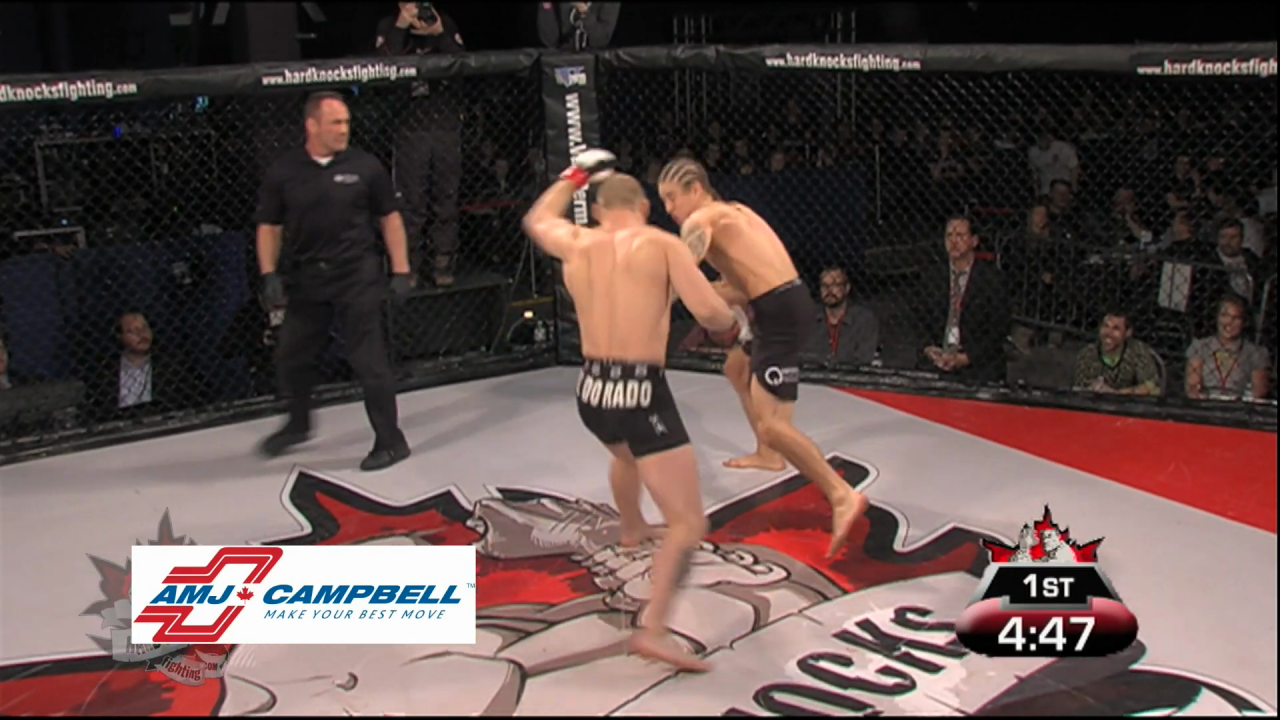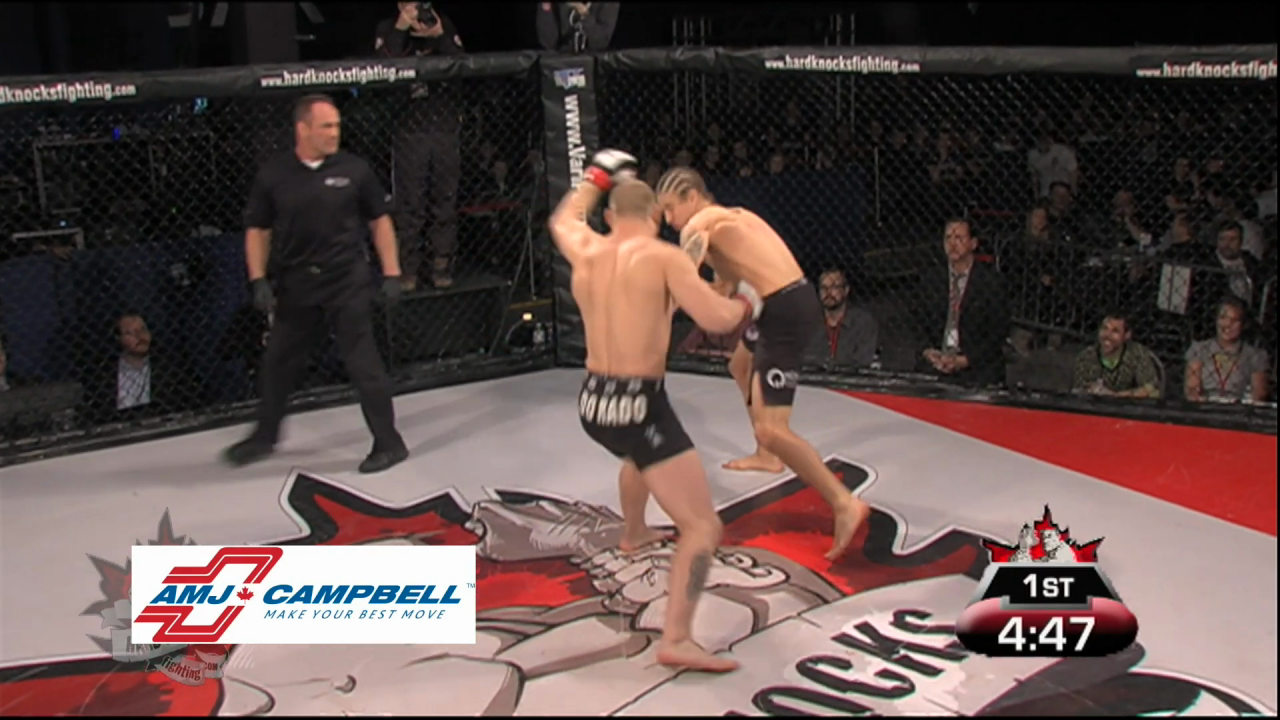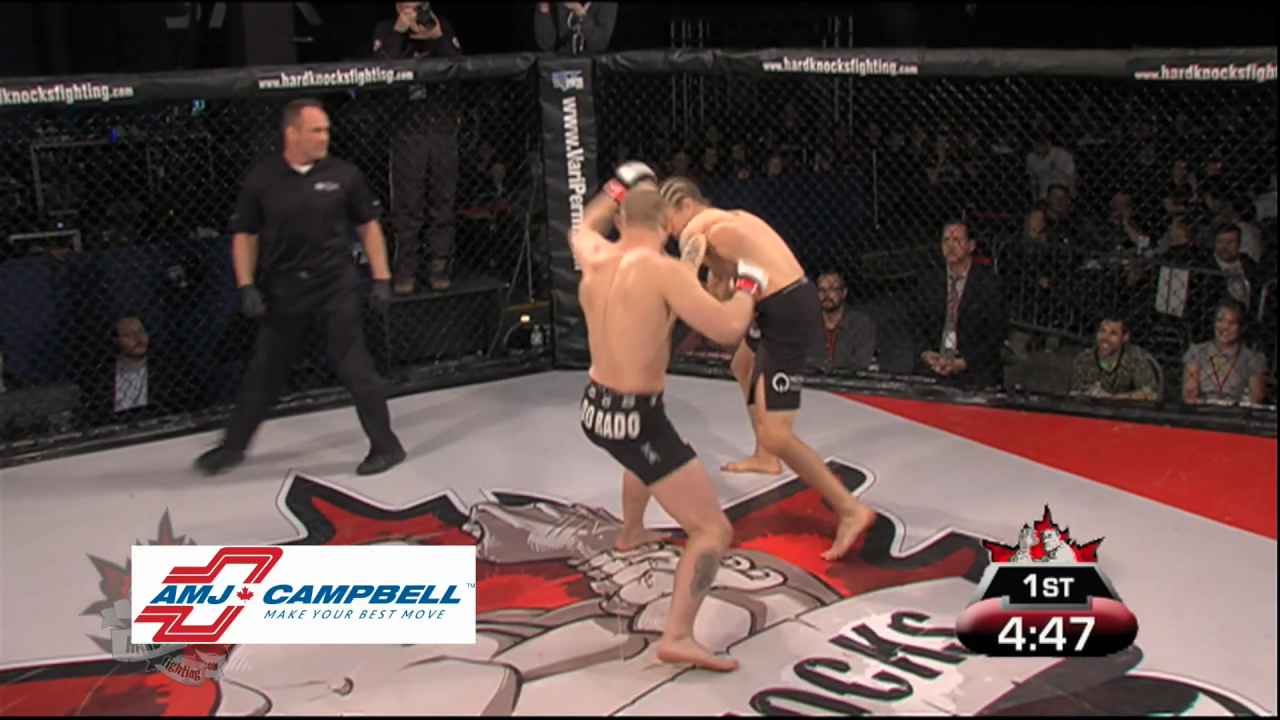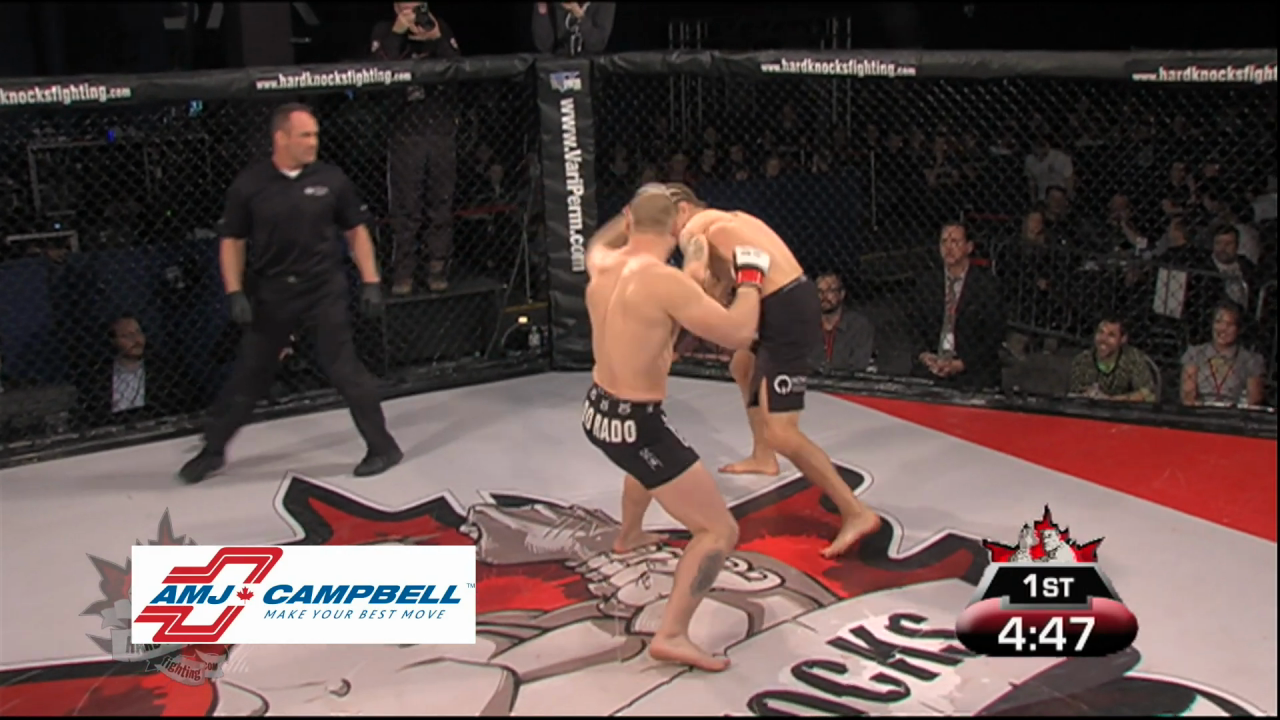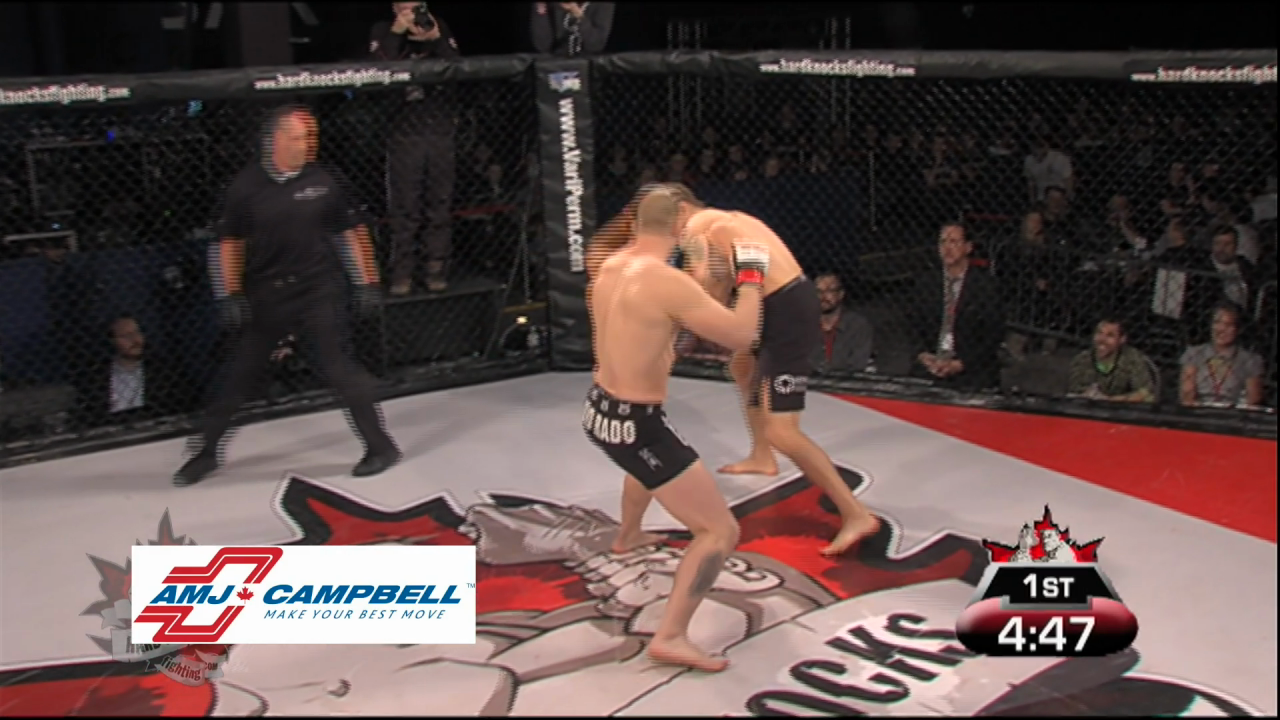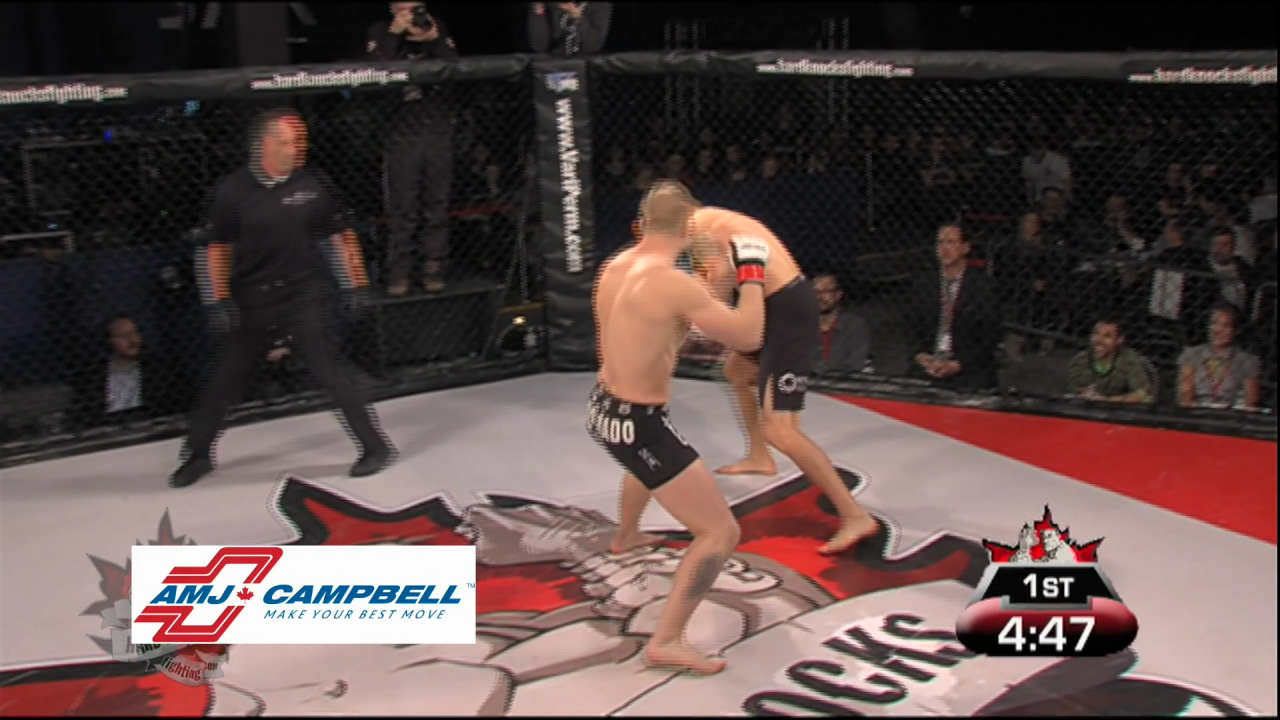
dt=0.1s
person 1, frame 1
left shoulder: (576, 244)
right shoulder: (662, 244)
left elbow: (536, 220)
right elbow: (708, 311)
left wrist: (578, 173)
right wrist: (733, 322)
left hip: (591, 391)
right hip: (641, 392)
left knee: (625, 450)
right knee: (689, 524)
left ankle: (632, 526)
right ankle: (653, 631)
person 1, frame 2
left shoulder: (585, 251)
right shoulder: (661, 256)
left elbow: (561, 219)
right elbow: (717, 319)
left wrist: (597, 174)
right wrist: (744, 304)
left hip: (591, 401)
right hip: (639, 405)
left knee: (636, 452)
right knee: (703, 528)
left ankle: (634, 531)
right ankle: (677, 639)
person 1, frame 3
left shoulder: (595, 259)
right shoulder: (662, 271)
left elbow: (583, 230)
right elbow: (727, 329)
left wrist: (617, 189)
right wrist: (747, 285)
left hip: (594, 411)
right hip: (636, 418)
left knee: (644, 458)
right knee: (713, 530)
left ankle: (630, 531)
right ankle: (677, 636)
person 1, frame 4
left shoulder: (603, 265)
right shoulder: (665, 281)
right elbow: (738, 334)
left wrist: (632, 211)
right wrist: (751, 276)
left hip: (598, 413)
right hip: (636, 426)
left knee: (646, 460)
right knee: (719, 531)
left ankle: (629, 534)
right ankle: (672, 635)
person 1, frame 5
left shoulder: (608, 268)
right shoulder: (668, 283)
right elbow: (742, 335)
left wrist: (644, 210)
right wrist: (751, 274)
left hip: (599, 412)
right hip: (636, 426)
left knee: (647, 461)
right knee: (720, 531)
left ankle: (628, 534)
right ankle: (670, 636)
person 1, frame 6
left shoulder: (613, 268)
right shoulder: (674, 283)
right elbow: (748, 337)
right wrist: (752, 272)
left hip: (603, 410)
right hip: (638, 425)
left knee: (645, 461)
right knee: (721, 533)
left ankle: (626, 535)
right ankle: (666, 640)
person 2, frame 1
left shoulder: (366, 166)
right shoulder: (283, 171)
left elbow: (390, 218)
right elbow: (269, 226)
left wrist: (400, 271)
right wrist: (269, 274)
left hip: (358, 276)
right hip: (307, 278)
left knee: (368, 362)
right knee: (291, 356)
left ankle: (390, 442)
right ankle: (298, 424)
person 2, frame 2
left shoulder: (356, 170)
right shoulder: (273, 175)
left elbow: (380, 222)
right elbow: (258, 231)
left wrist: (391, 274)
right wrist: (259, 280)
left hip: (348, 281)
right hip: (295, 284)
left knee: (363, 365)
right knee: (278, 364)
left ankle: (389, 444)
right ankle: (264, 436)
person 2, frame 3
left shoulder: (344, 175)
right shoulder: (261, 180)
left elbow: (368, 227)
right elbow: (245, 236)
left wrist: (381, 278)
right wrist: (247, 286)
left hip: (337, 286)
right hip: (283, 290)
left knee: (354, 368)
right knee: (264, 370)
left ankle: (385, 446)
right ankle: (234, 444)
person 2, frame 4
left shoulder: (332, 180)
right shoulder: (249, 184)
left elbow: (357, 231)
right elbow: (233, 241)
left wrist: (371, 281)
right wrist: (236, 292)
left hip: (324, 290)
right hip: (271, 294)
left knee: (345, 370)
right knee: (248, 375)
left ankle: (383, 447)
right ankle: (212, 451)
person 2, frame 5
left shoulder: (324, 183)
right shoulder: (245, 186)
left elbow: (349, 234)
right elbow: (229, 243)
left wrist: (365, 283)
right wrist: (230, 295)
left hip: (315, 292)
right hip: (263, 296)
left knee: (341, 371)
right knee: (240, 374)
left ankle: (380, 447)
right ankle: (207, 452)
person 2, frame 6
left shoulder: (313, 186)
right shoulder: (232, 190)
left elbow: (339, 237)
right elbow: (217, 248)
left wrist: (355, 285)
right wrist: (220, 299)
left hip: (303, 297)
right hip: (251, 300)
left knee: (329, 373)
right knee: (225, 380)
left ankle: (375, 447)
right ankle: (197, 456)
person 3, frame 1
left shoulder: (700, 220)
right shoulder: (733, 212)
left hip: (780, 313)
right hip: (787, 304)
left knee: (771, 422)
left ankle: (843, 497)
right ankle: (767, 455)
person 3, frame 2
left shoulder: (698, 225)
right shoulder: (733, 216)
left hip: (785, 314)
right hip: (792, 303)
left knee: (769, 429)
right knee: (743, 367)
left ankle: (845, 504)
right ankle: (764, 456)
person 3, frame 3
left shoulder: (696, 228)
right shoulder: (732, 219)
left hip: (786, 314)
right hip: (795, 302)
left knee: (775, 433)
right knee: (743, 366)
left ankle: (850, 509)
right ankle: (764, 457)
person 3, frame 4
left shoulder: (694, 230)
right shoulder: (731, 219)
left elbow: (696, 283)
left hip: (786, 312)
right hip: (794, 300)
left knee: (779, 433)
right knee: (743, 368)
left ankle: (856, 514)
right ankle: (763, 458)
person 3, frame 5
left shoulder: (695, 229)
right shoulder: (728, 220)
left elbow: (701, 281)
right elbow: (720, 283)
left hip: (786, 311)
right hip: (794, 300)
left knee: (781, 433)
right knee: (741, 369)
left ankle: (856, 515)
right ankle: (761, 457)
person 3, frame 6
left shoulder: (698, 227)
right shoulder: (719, 221)
left elbow: (715, 273)
left hip: (787, 311)
right hip: (782, 304)
left knee: (779, 430)
right knee: (735, 372)
left ankle: (855, 516)
right ankle: (758, 457)
person 4, frame 1
right shoulder: (388, 27)
left wrist: (440, 35)
right wrist: (400, 28)
left hip: (446, 124)
right hip: (410, 127)
left knee: (446, 200)
right knee: (411, 202)
left ankle: (444, 263)
right ankle: (410, 265)
person 4, frame 2
left shoulder: (444, 24)
right shoulder: (387, 29)
left wrist: (439, 36)
right wrist: (400, 29)
left hip: (445, 125)
right hip: (409, 129)
left knee: (445, 201)
right knee: (410, 204)
left ankle: (442, 265)
right ankle: (408, 268)
person 4, frame 3
left shoulder: (442, 26)
right shoulder: (386, 31)
left wrist: (438, 38)
right wrist: (398, 32)
left hip: (443, 127)
right hip: (407, 131)
left knee: (443, 203)
right knee: (408, 206)
left ankle: (440, 267)
right ankle: (405, 271)
person 4, frame 4
left shoulder: (440, 27)
right shoulder: (384, 31)
left wrist: (437, 40)
right wrist: (396, 33)
left hip: (442, 128)
right hip: (405, 131)
left knee: (441, 204)
right knee: (406, 207)
left ankle: (438, 269)
right ankle: (403, 272)
person 4, frame 5
left shoulder: (439, 27)
right shoulder: (383, 31)
left wrist: (436, 40)
right wrist: (395, 33)
left hip: (440, 128)
right hip: (404, 131)
left knee: (440, 204)
right knee: (404, 207)
left ankle: (437, 268)
right ankle: (402, 272)
person 4, frame 6
left shoulder: (436, 27)
right shoulder: (380, 32)
left wrist: (434, 40)
right wrist: (393, 34)
left hip: (438, 129)
right hip: (402, 132)
left knee: (437, 204)
right knee: (402, 207)
left ankle: (434, 269)
right ankle: (399, 273)
